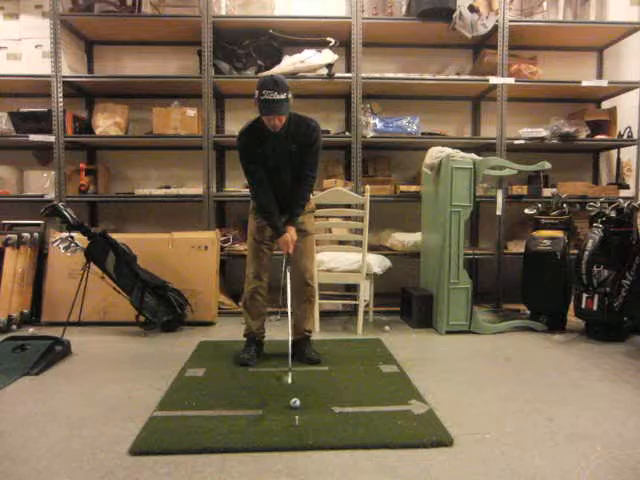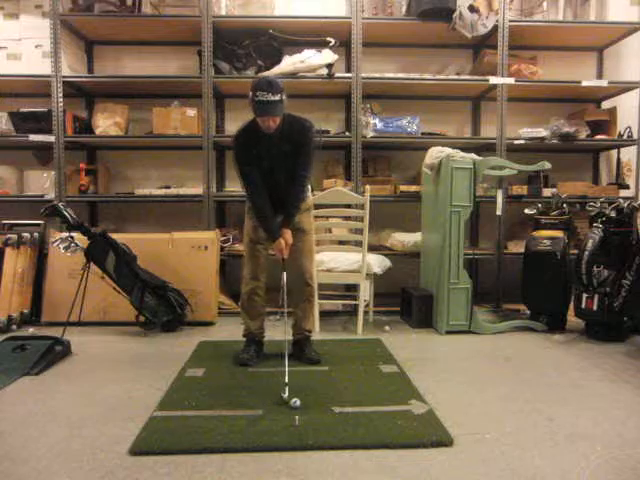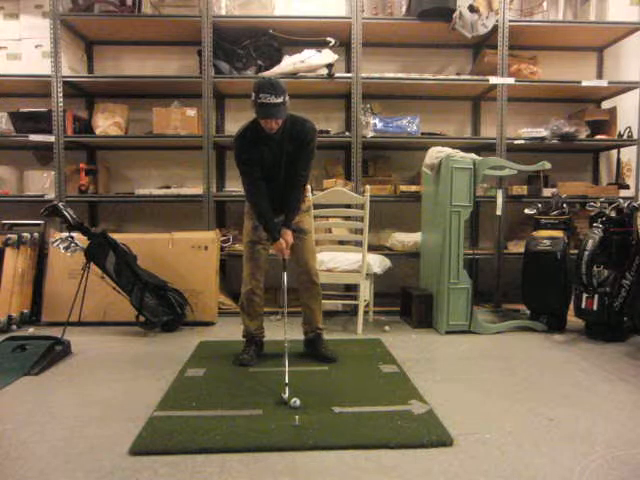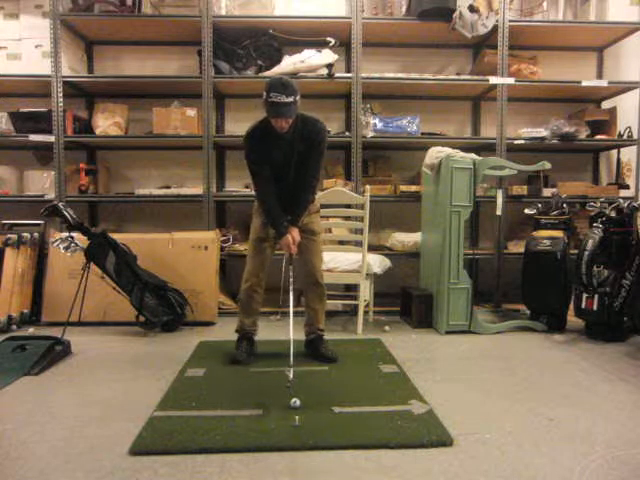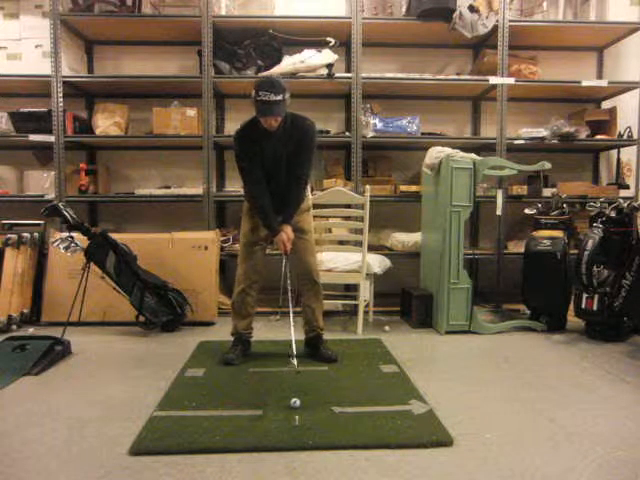
dt=0.3s
person 1, frame 1
left shoulder: (309, 129)
right shoulder: (248, 136)
left elbow: (307, 179)
right elbow: (258, 186)
left wrist: (292, 223)
right wrist: (278, 229)
left hip: (299, 209)
right hip: (263, 211)
left knee: (304, 276)
right knee: (256, 276)
left ankle: (302, 339)
right ankle: (254, 339)
person 1, frame 2
left shoulder: (302, 129)
right shoulder: (243, 139)
left elbow: (300, 180)
right elbow: (254, 189)
left wrist: (287, 225)
right wrist: (273, 233)
left hip: (297, 208)
right hip: (259, 210)
left knee: (304, 274)
right knee: (253, 276)
left ankle: (302, 340)
right ankle: (253, 339)
person 1, frame 3
left shoulder: (304, 130)
right shoulder: (244, 139)
left elbow: (299, 180)
right elbow: (254, 189)
left wrist: (287, 226)
right wrist: (273, 233)
left hip: (296, 208)
right hip: (259, 210)
left knee: (308, 273)
right knee: (252, 276)
left ankle: (314, 337)
right ankle: (253, 339)
person 1, frame 4
left shoulder: (315, 130)
right shoulder: (255, 136)
left elbow: (309, 180)
right elbow: (263, 187)
left wrist: (295, 224)
right wrist: (281, 229)
left hip: (305, 209)
right hip: (268, 209)
left knee: (314, 274)
right knee: (254, 272)
left ankle: (315, 338)
right ankle: (246, 336)
person 1, frame 5
left shoulder: (304, 128)
right shoulder: (244, 136)
left elbow: (300, 178)
right elbow: (254, 186)
left wrist: (287, 222)
right wrist: (274, 228)
left hip: (296, 206)
right hip: (258, 209)
left knee: (309, 272)
right knee: (247, 274)
left ankle: (314, 337)
right ankle: (241, 338)
